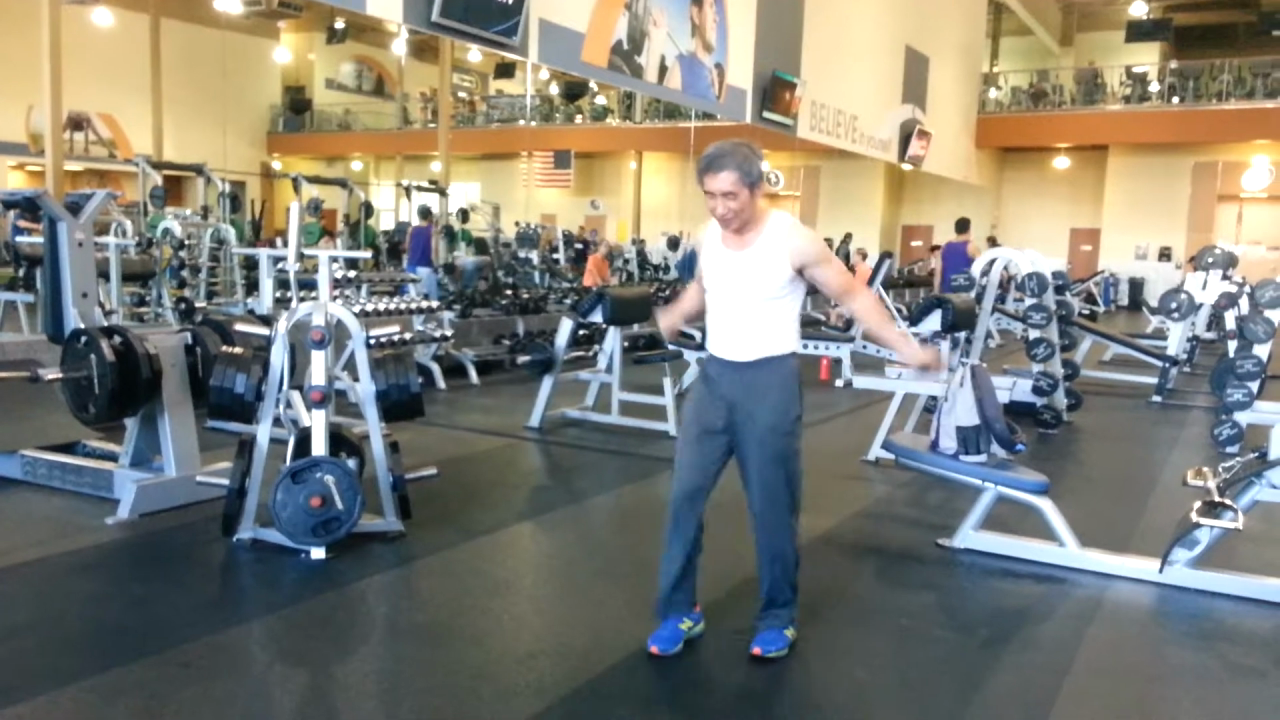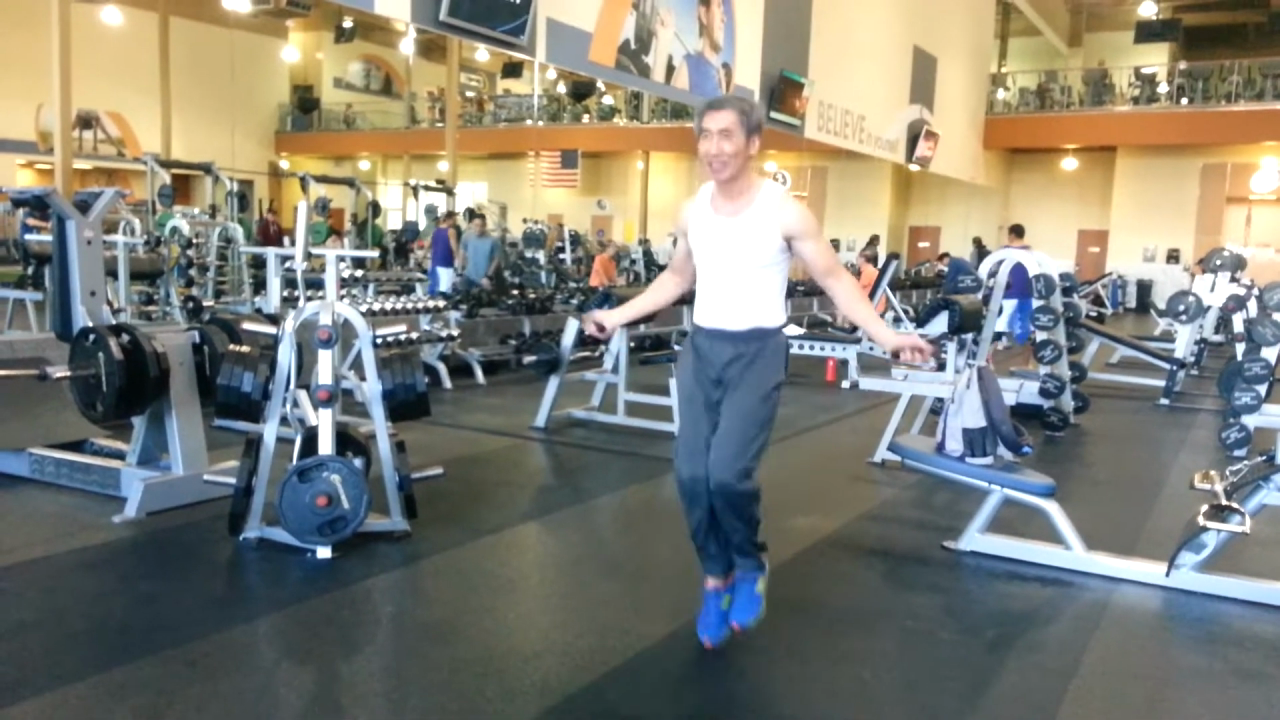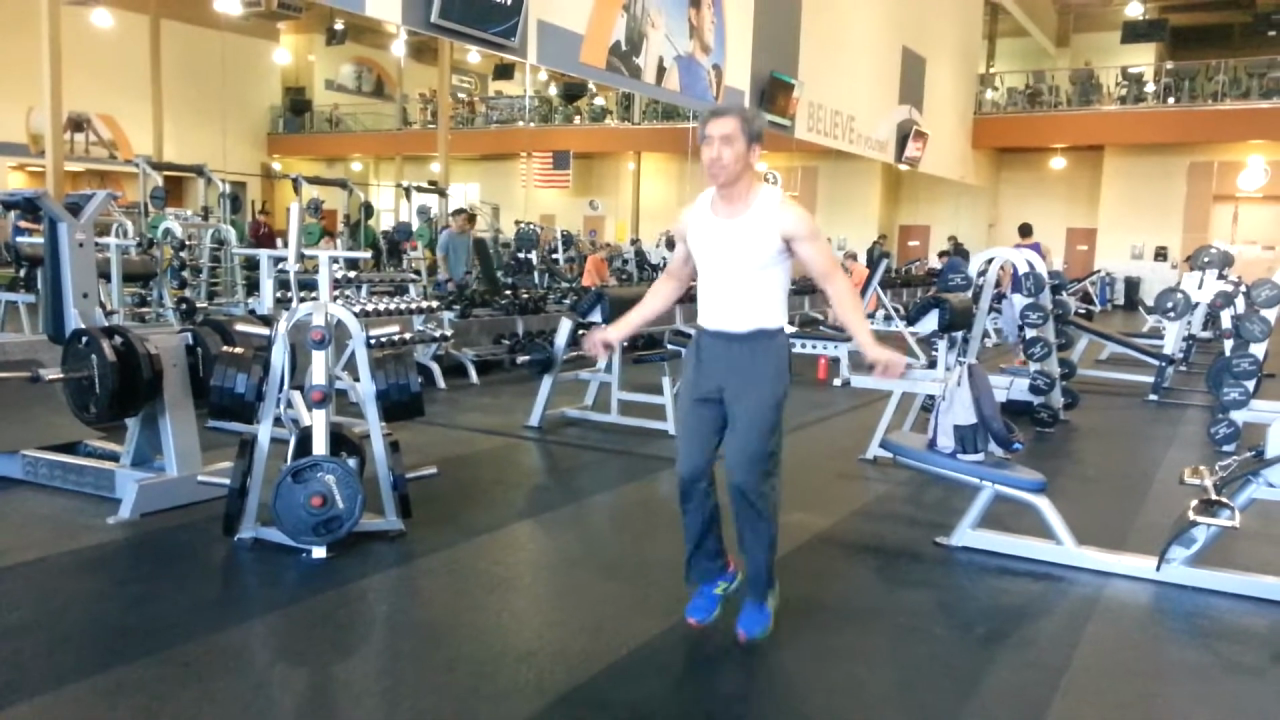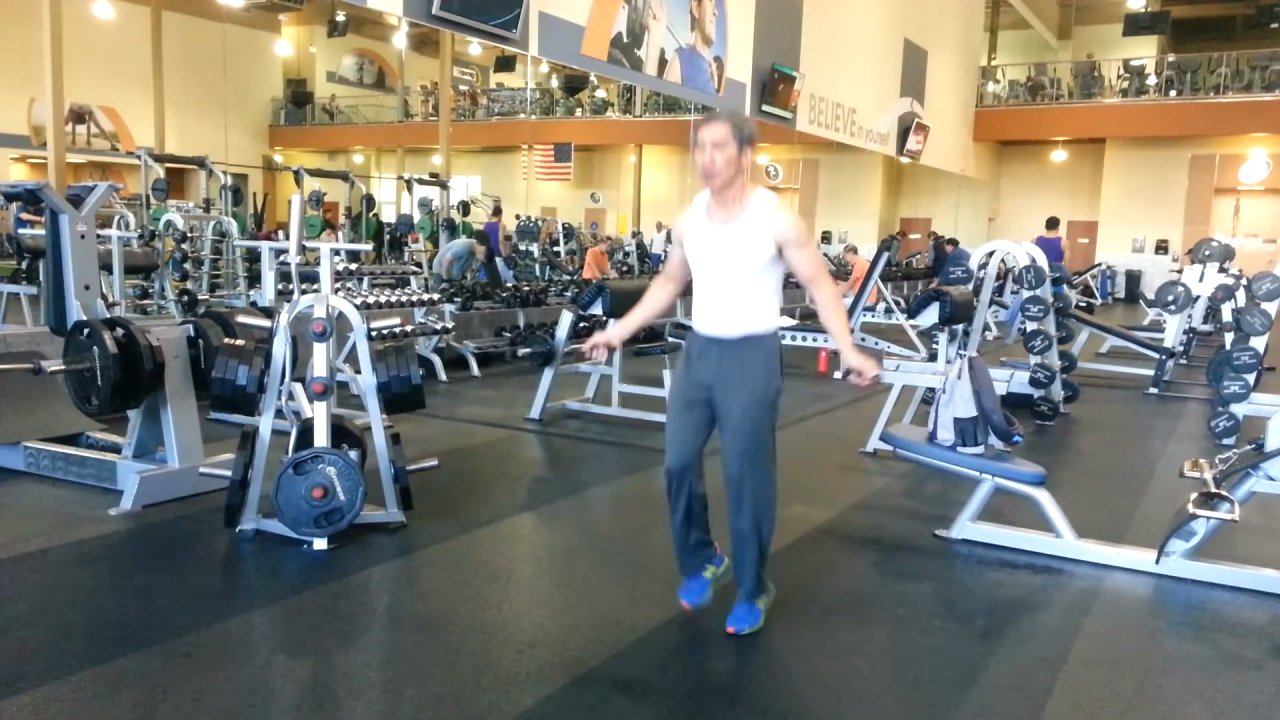
dt=0.7s
person 1, frame 1
left shoulder: (794, 241)
right shoulder: (706, 236)
left elbow: (851, 295)
left wrist: (905, 348)
right wrist: (676, 314)
left hip: (768, 377)
right hip: (712, 375)
left knee: (772, 506)
right knee: (685, 491)
left ankle: (778, 616)
right ankle: (680, 611)
person 1, frame 2
left shoulder: (784, 211)
right shoulder: (692, 211)
left elbow: (834, 278)
left wrist: (883, 335)
right wrist: (620, 316)
left hip: (757, 351)
right hip: (701, 348)
left knee: (727, 472)
right knee: (691, 473)
left ankle: (749, 562)
right ankle: (718, 572)
person 1, frame 3
left shoulder: (785, 214)
right shoulder: (691, 217)
left elbow: (832, 280)
right elbow: (671, 283)
left wrist: (867, 345)
right wrist: (619, 330)
left hip: (761, 353)
right hip: (706, 351)
left knee: (747, 475)
right knee: (691, 470)
left ankle: (759, 590)
right ankle: (710, 572)
person 1, frame 4
left shoulder: (777, 218)
right shoulder: (689, 220)
left elbow: (820, 285)
right elbow: (670, 282)
left wrist: (849, 352)
right wrist: (619, 332)
left hip: (751, 356)
right hip: (700, 351)
left knee: (747, 477)
right knee: (679, 465)
left ankle: (752, 590)
right ankle: (700, 560)
